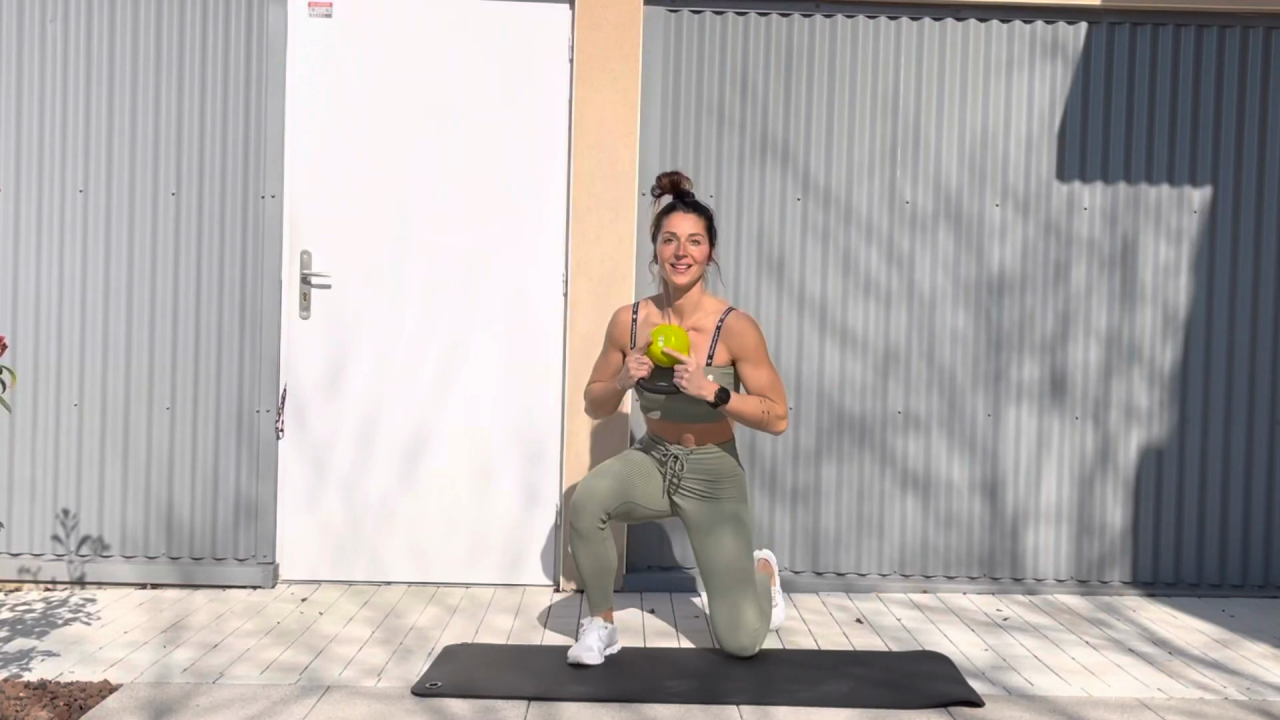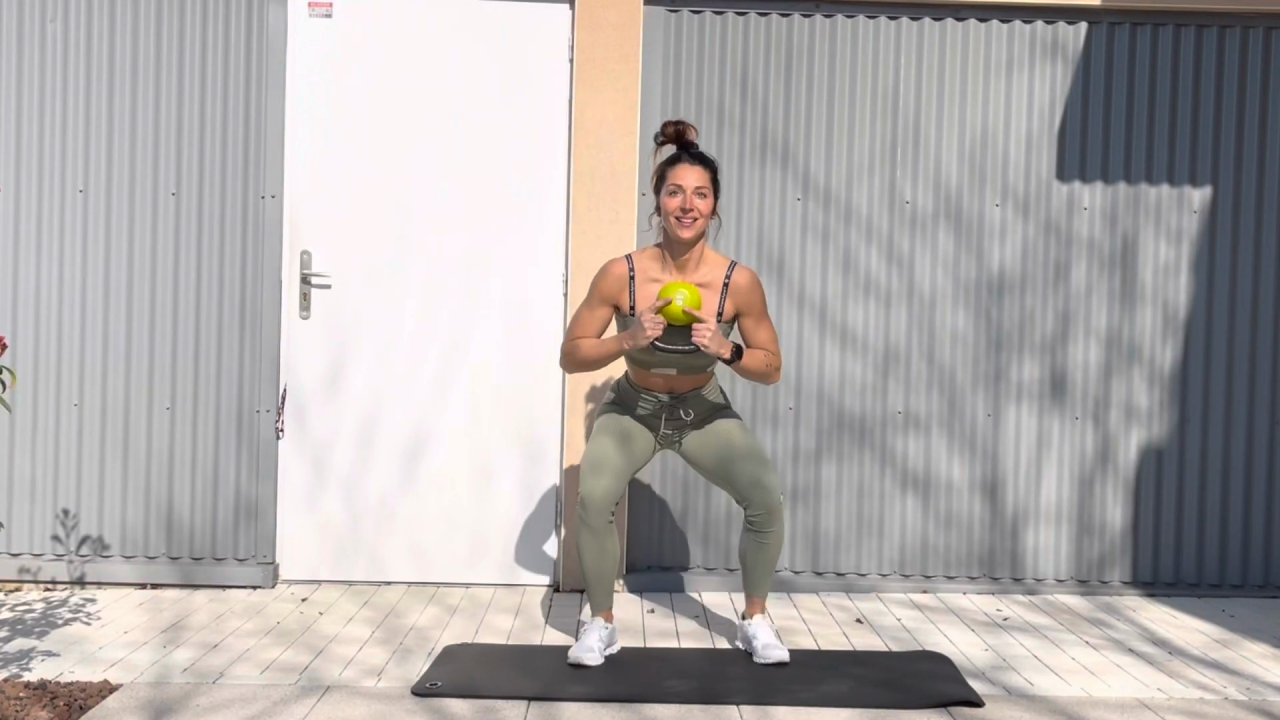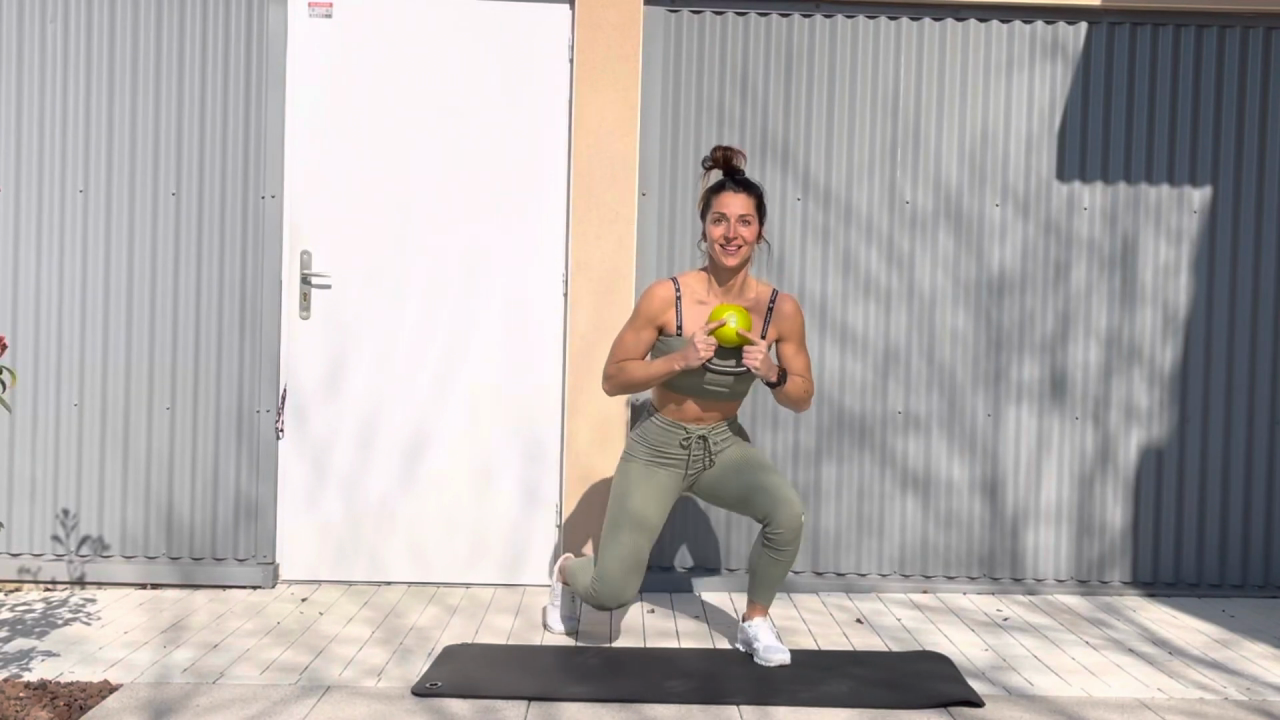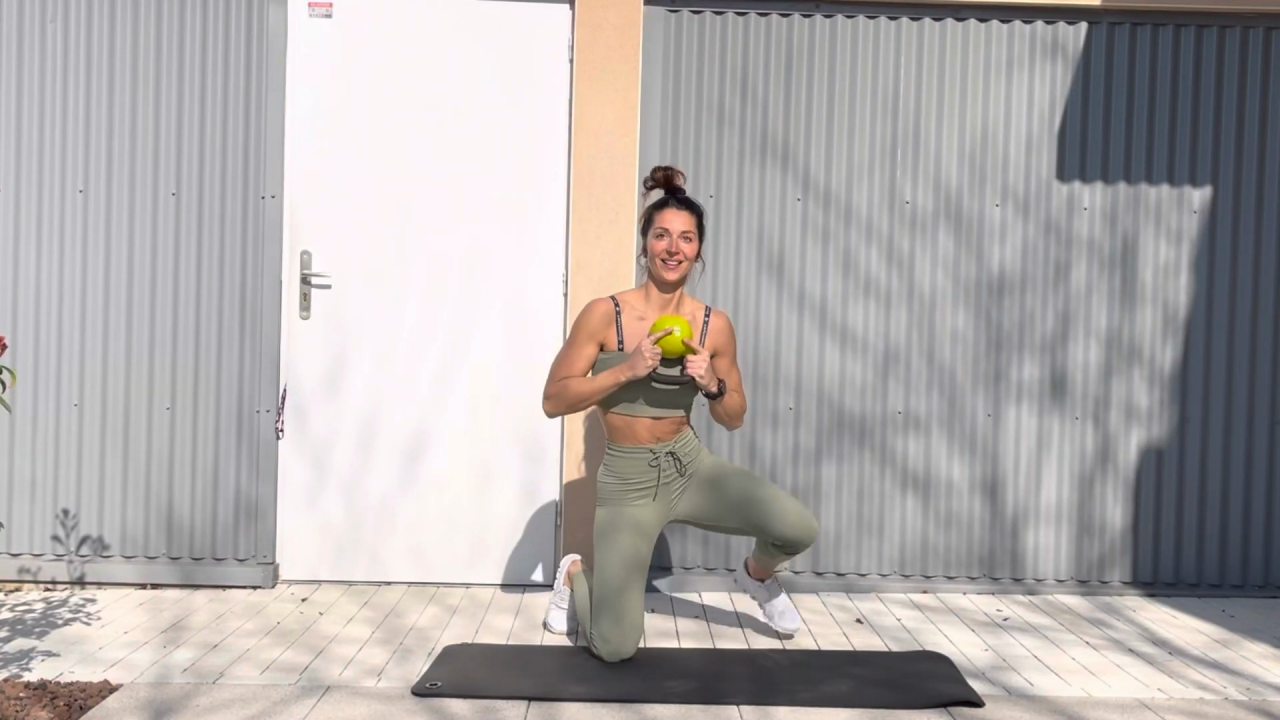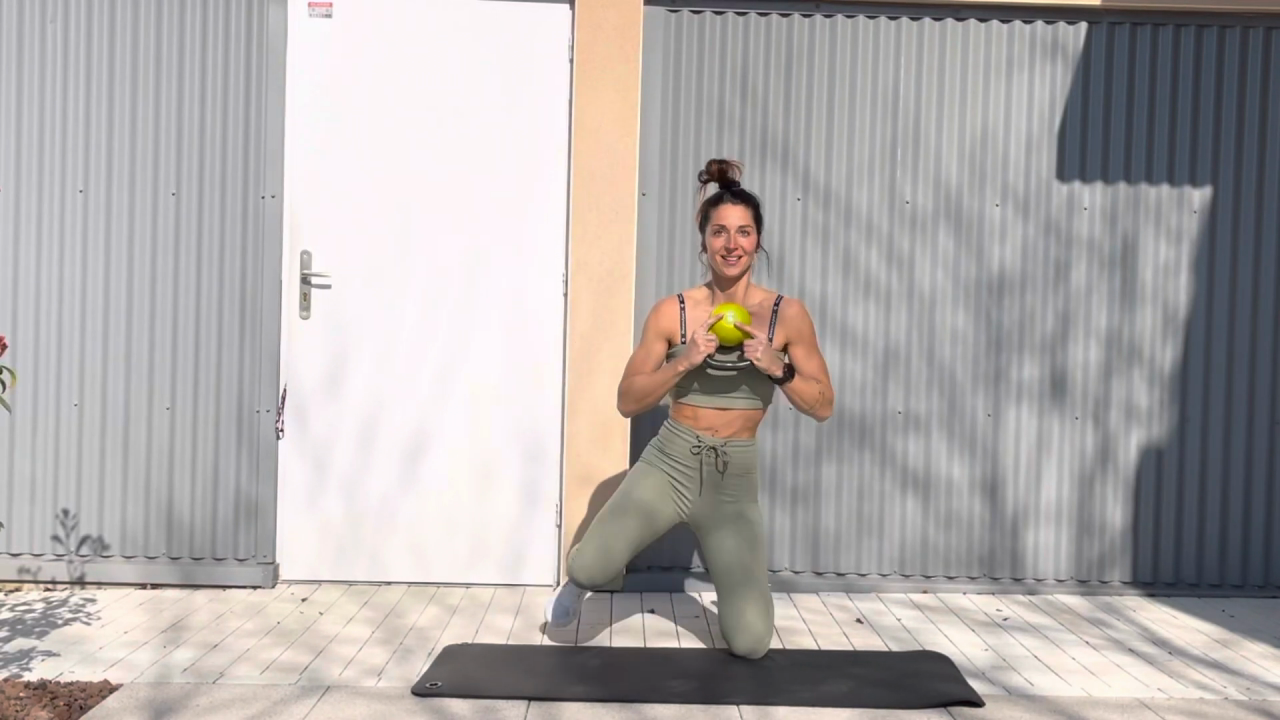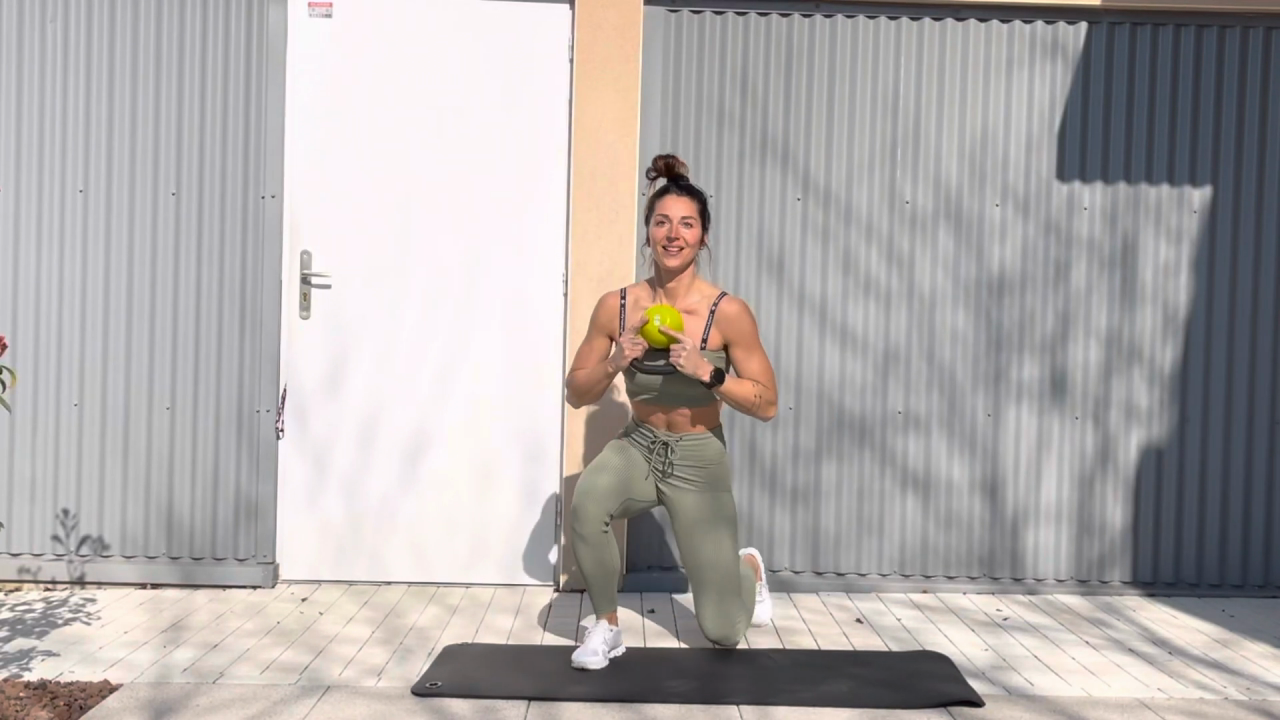
dt=0.5s
person 1, frame 1
left shoulder: (735, 327)
right shoulder: (628, 320)
left elbow: (776, 418)
right elbow: (594, 405)
left wrist: (713, 391)
right wrist: (622, 380)
left hip: (713, 472)
right hip: (650, 459)
left knee: (741, 640)
right knee: (585, 501)
left ankle: (762, 573)
right ankle: (600, 623)
person 1, frame 2
left shoulder: (739, 281)
right shoulder: (619, 274)
left elbow: (771, 368)
right elbow: (570, 357)
left wrist: (727, 350)
right wrist: (629, 340)
left hip: (703, 410)
right hip: (632, 406)
left knee: (766, 498)
right knee: (593, 497)
left ankle: (754, 618)
right ankle: (601, 624)
person 1, frame 3
left shoulder: (781, 308)
right shoulder: (664, 297)
left elbow: (802, 398)
right elbow: (613, 378)
left wrist: (773, 373)
right wrist: (680, 359)
left hip: (725, 447)
right hip: (659, 447)
left knee: (787, 514)
right knee: (614, 590)
left ankle: (754, 621)
right ankle: (570, 573)
person 1, frame 4
left shoulder: (715, 325)
right shoulder: (602, 314)
left elbow: (734, 419)
right elbow: (553, 400)
left wrist: (713, 384)
right wrist: (625, 369)
left hip: (691, 467)
right hip: (627, 482)
left knee: (798, 528)
right knee: (614, 647)
left ankle: (757, 575)
right ankle: (575, 576)
person 1, frame 5
left shoulder: (788, 313)
right shoulder: (671, 311)
left elbow: (823, 406)
right elbow: (627, 402)
left wrist: (777, 368)
right wrist: (683, 363)
left hip: (733, 479)
right hip: (668, 463)
left knee: (750, 644)
right knee: (592, 568)
left ankle: (749, 570)
right ankle: (581, 583)
person 1, frame 6
left shoulder: (729, 312)
right shoulder: (615, 306)
left elbow: (767, 404)
right elbow: (575, 393)
left wrist: (709, 373)
right wrist: (615, 363)
left hip: (700, 462)
right hip: (637, 449)
left knee: (722, 632)
right knee: (587, 503)
left ankle: (747, 569)
right ankle: (606, 625)
